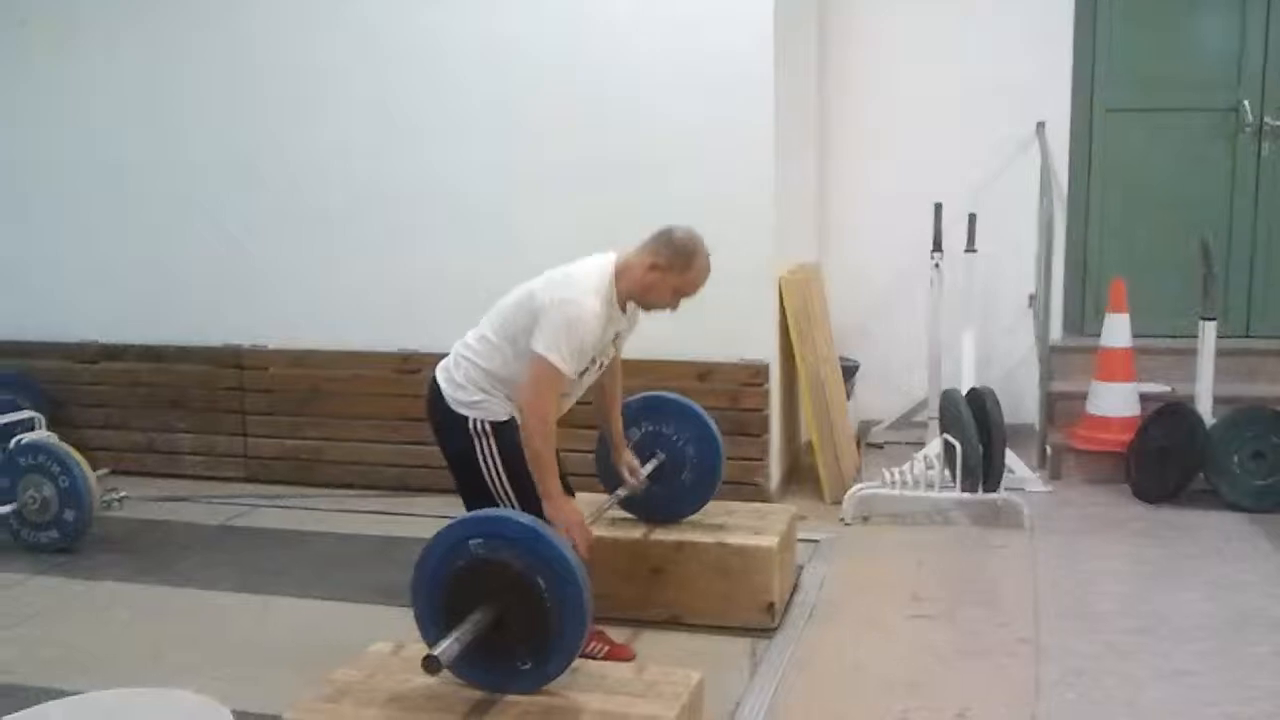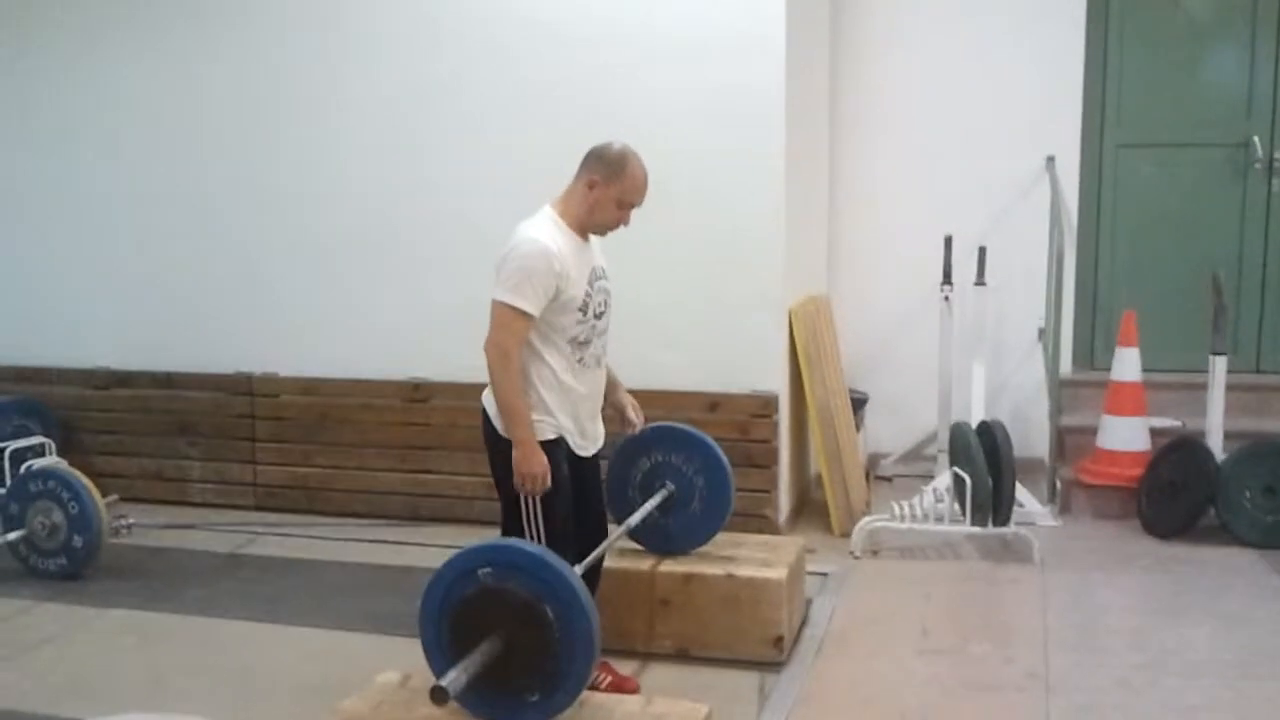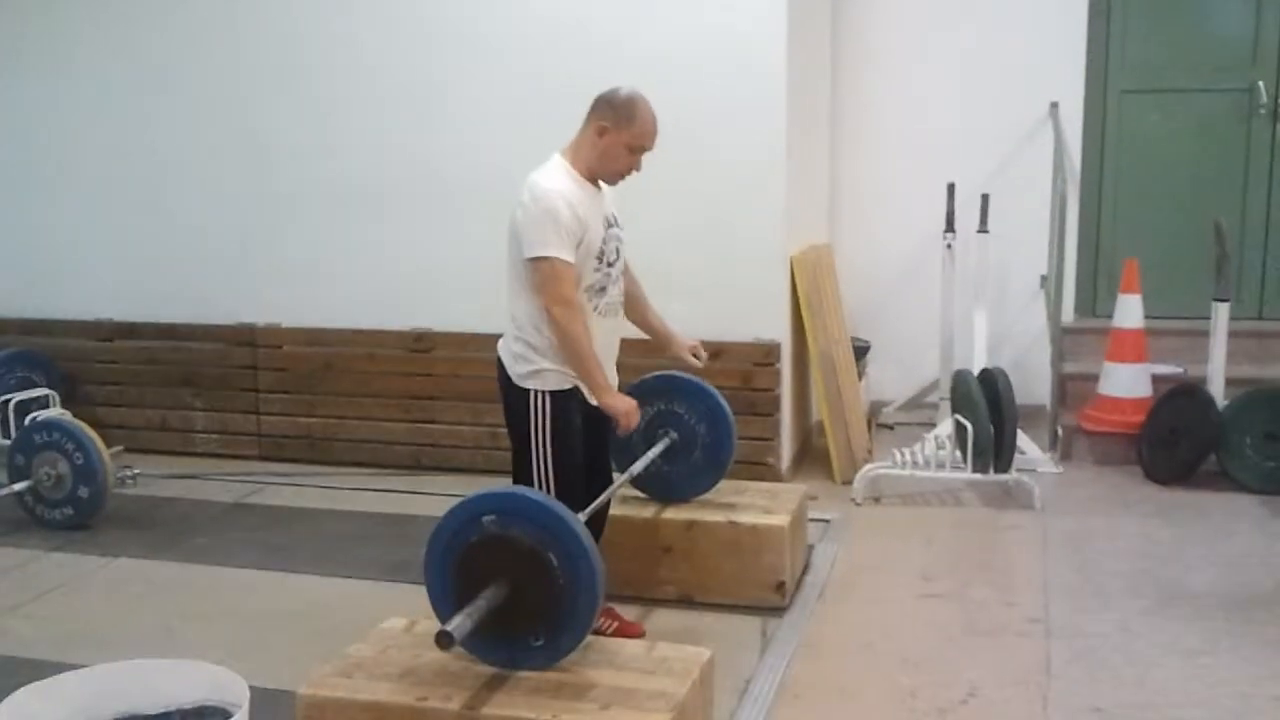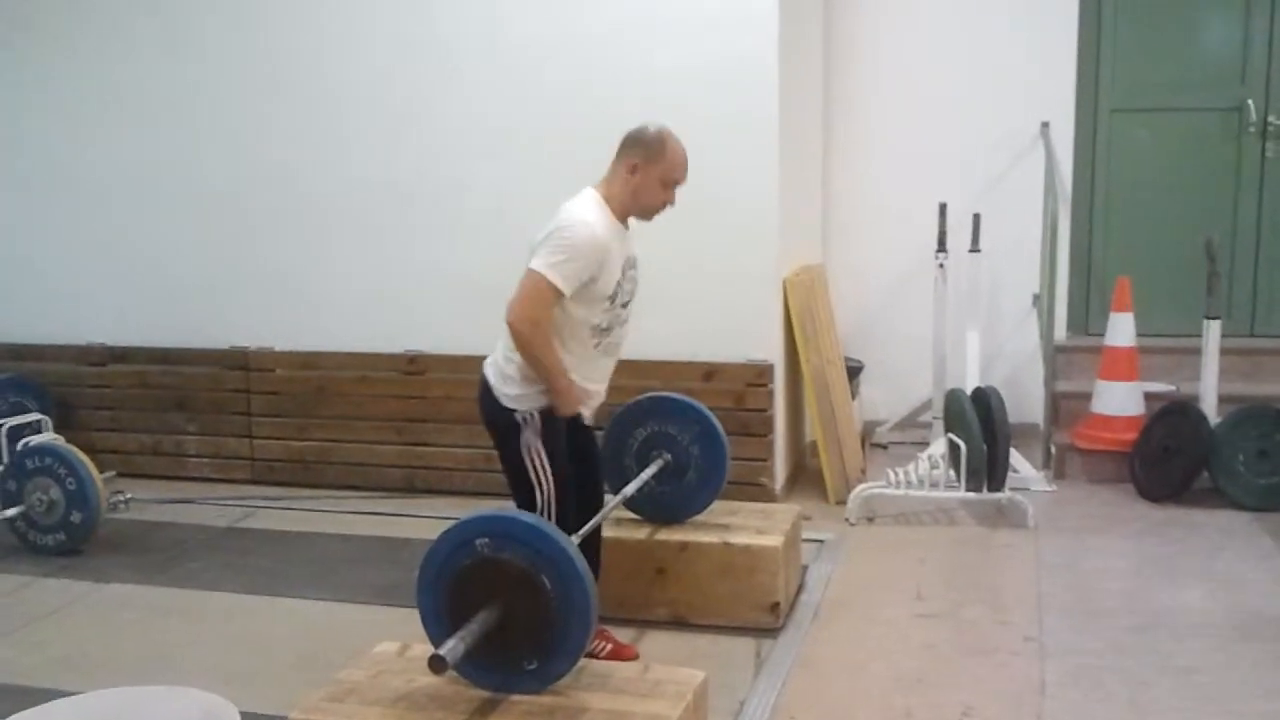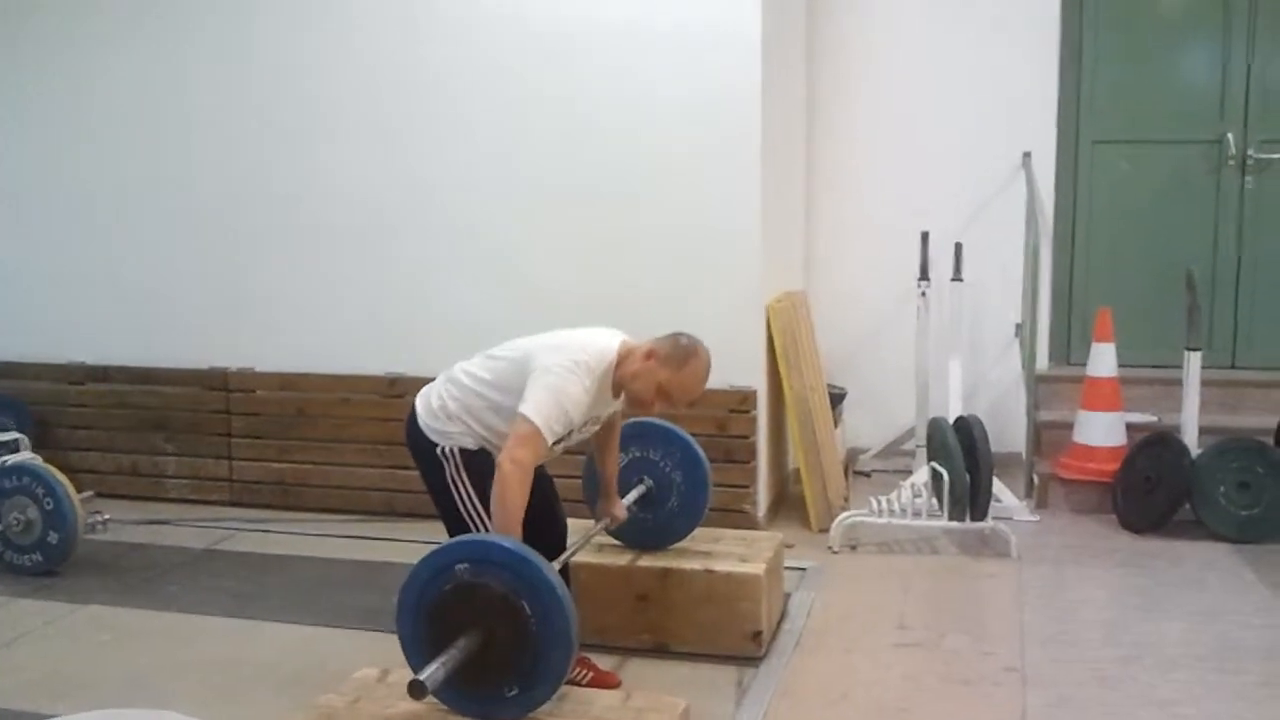
dt=1s
person 1, frame 1
left shoulder: (624, 295)
right shoulder: (581, 305)
left elbow: (608, 369)
right elbow: (535, 405)
left wrist: (620, 446)
right wrist: (554, 497)
left hip: (506, 401)
right hip: (471, 405)
left knee: (563, 526)
person 1, frame 2
left shoulder: (586, 245)
right shoulder: (537, 247)
right elbow: (501, 348)
left wrist: (615, 389)
right wrist: (525, 444)
left hip: (578, 430)
right hip: (534, 435)
left knee: (587, 546)
person 1, frame 3
left shoulder: (596, 192)
right shoulder: (551, 195)
left elbow: (617, 279)
right elbow: (561, 306)
left wrist: (669, 338)
right wrist: (607, 393)
left hip: (582, 378)
right hip: (544, 381)
left knee: (593, 497)
person 1, frame 4
left shoulder: (614, 226)
right shoulder: (585, 229)
right elbow: (522, 317)
left wrist: (575, 392)
right wrist: (562, 392)
left hip: (565, 399)
right hip: (525, 400)
left knee: (586, 514)
right knee: (549, 527)
person 1, frame 5
left shoulder: (622, 363)
right shoulder: (575, 373)
left elbow: (606, 423)
right elbow: (513, 464)
left wrist: (609, 497)
left hip: (496, 430)
right hip: (446, 431)
left knee: (549, 535)
